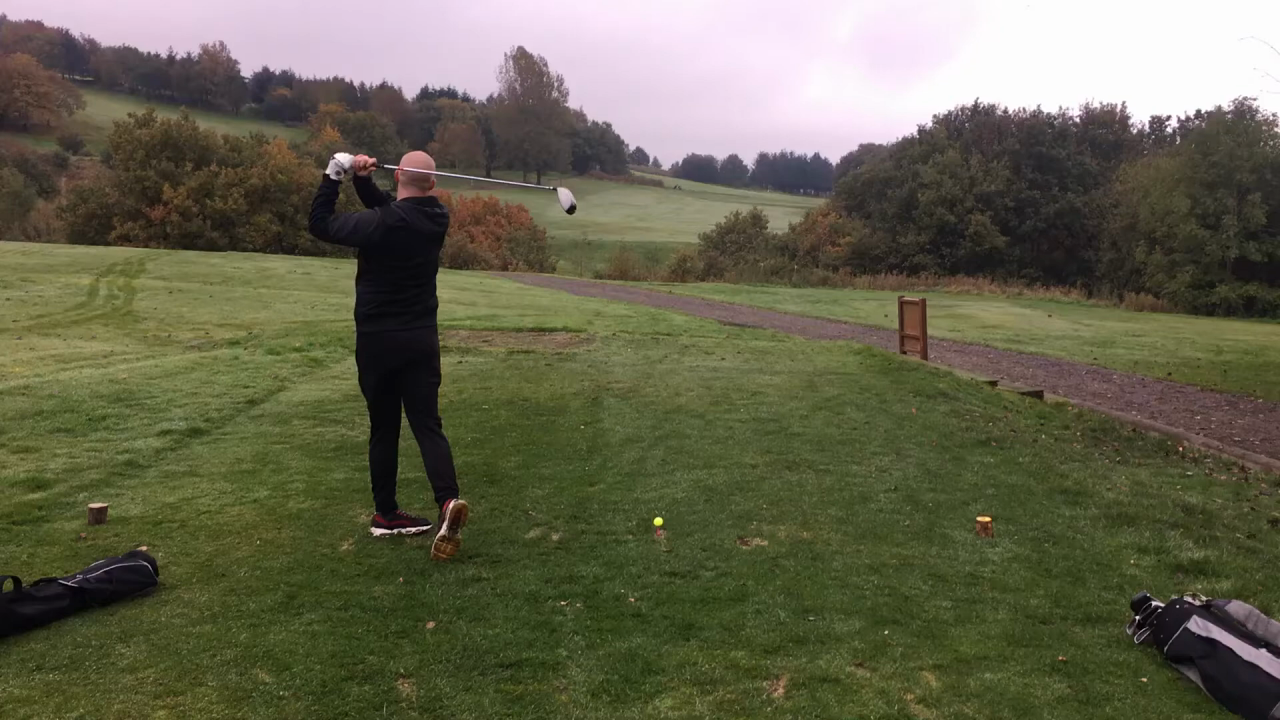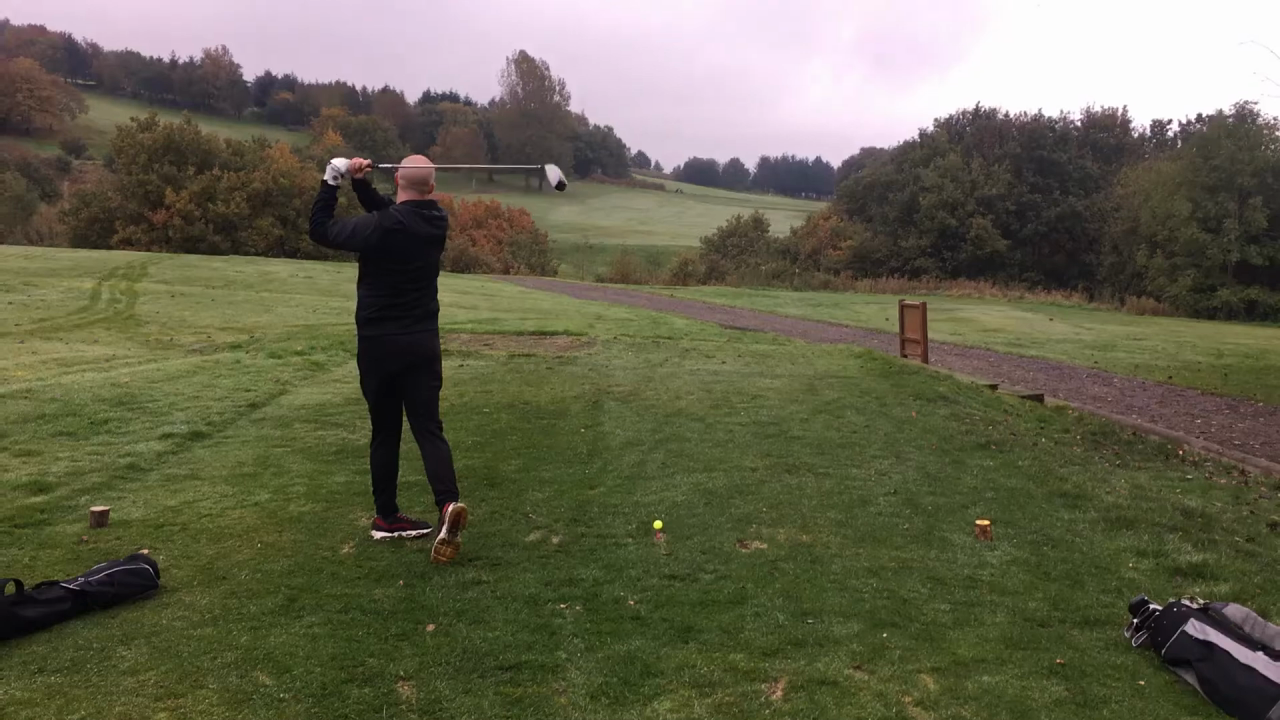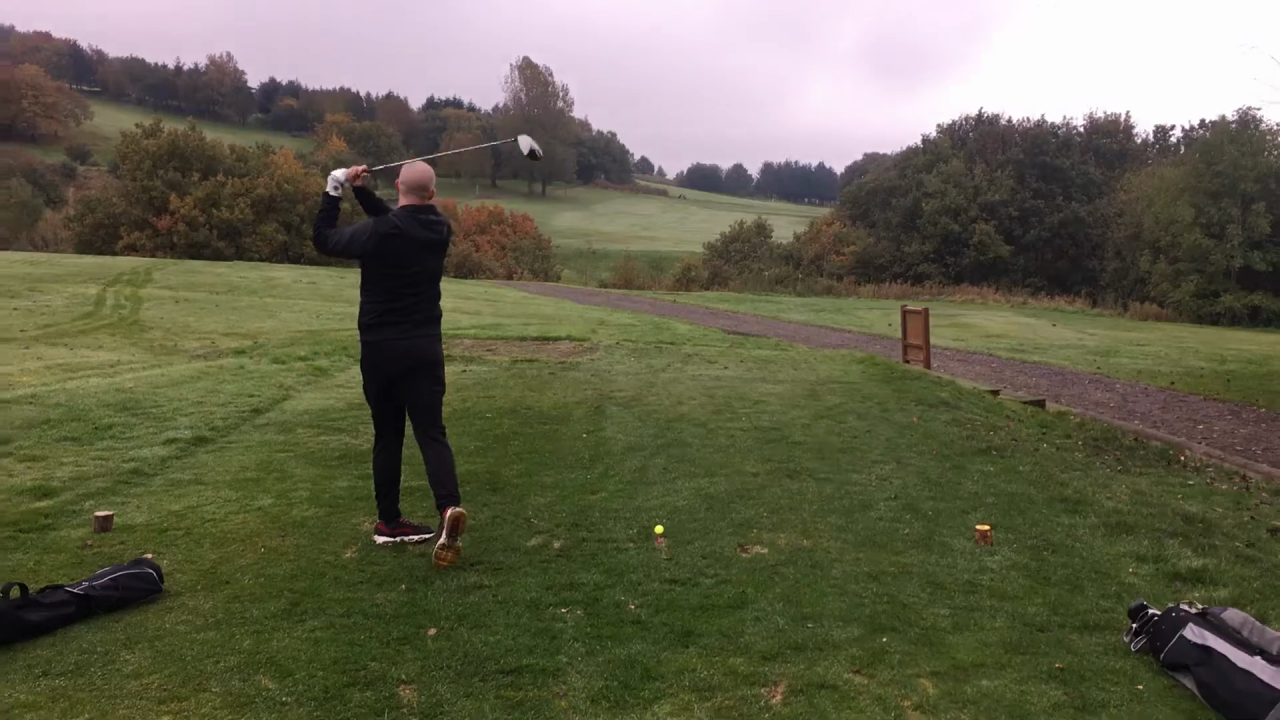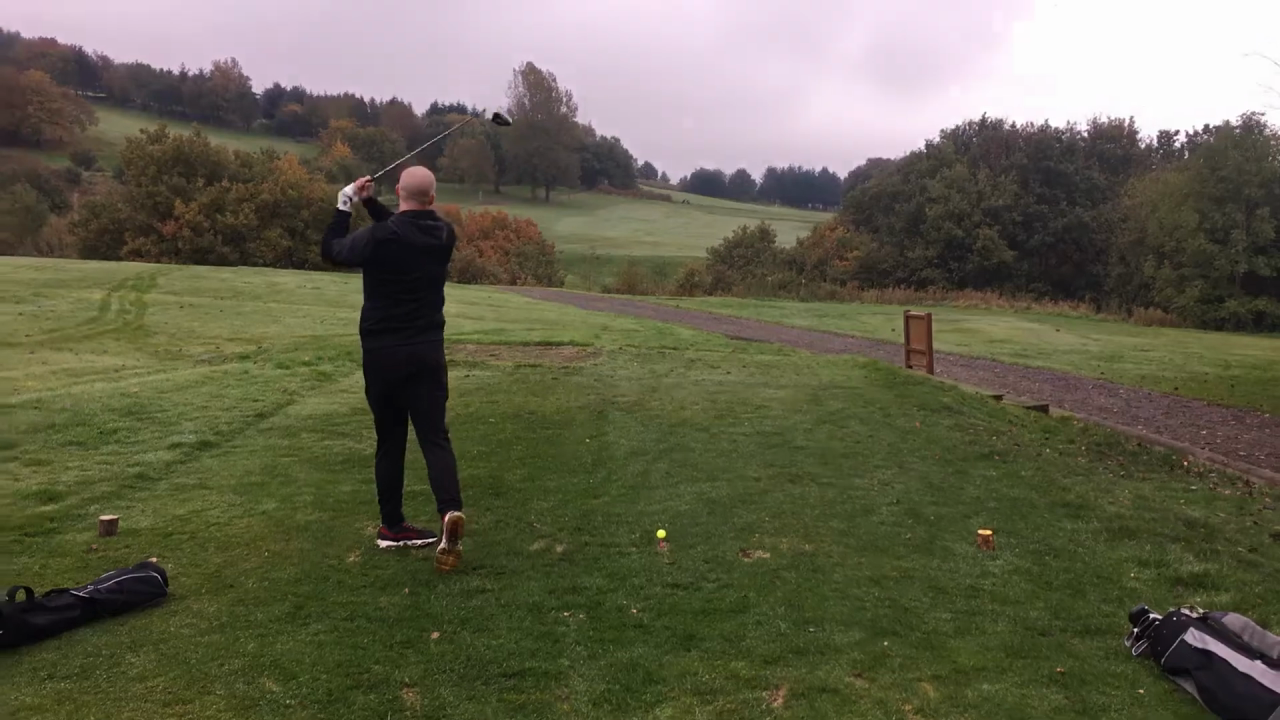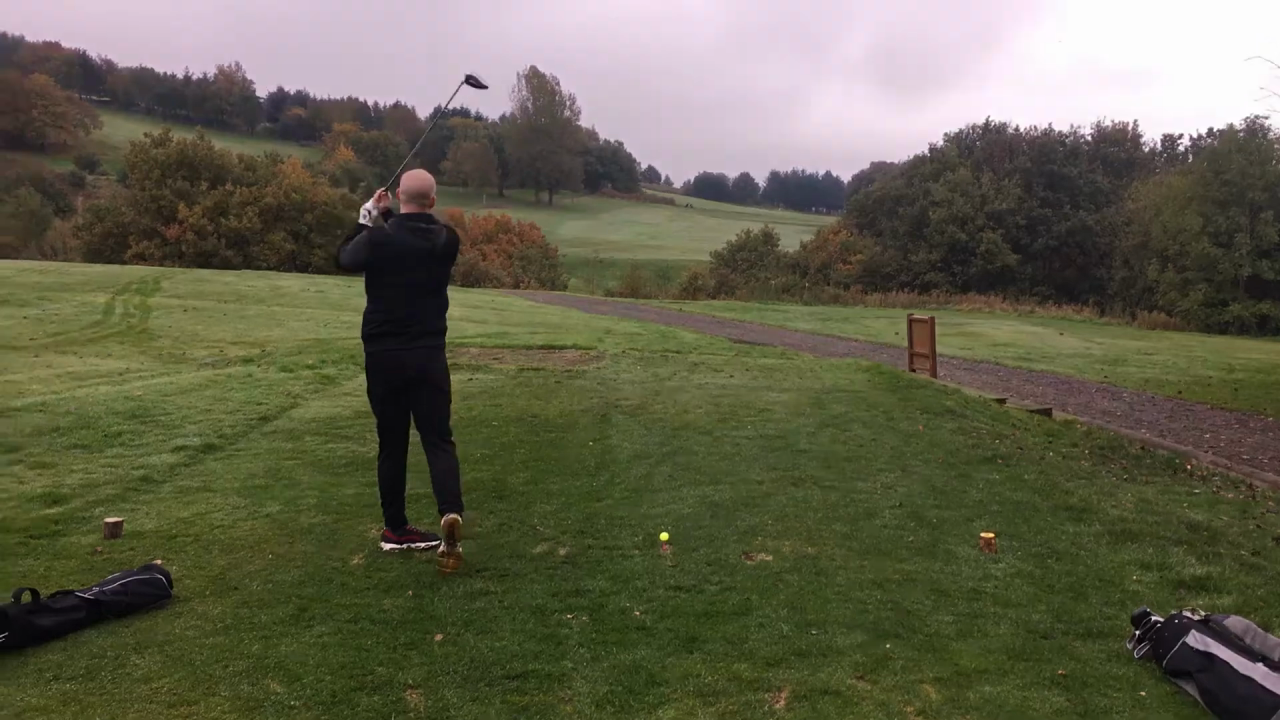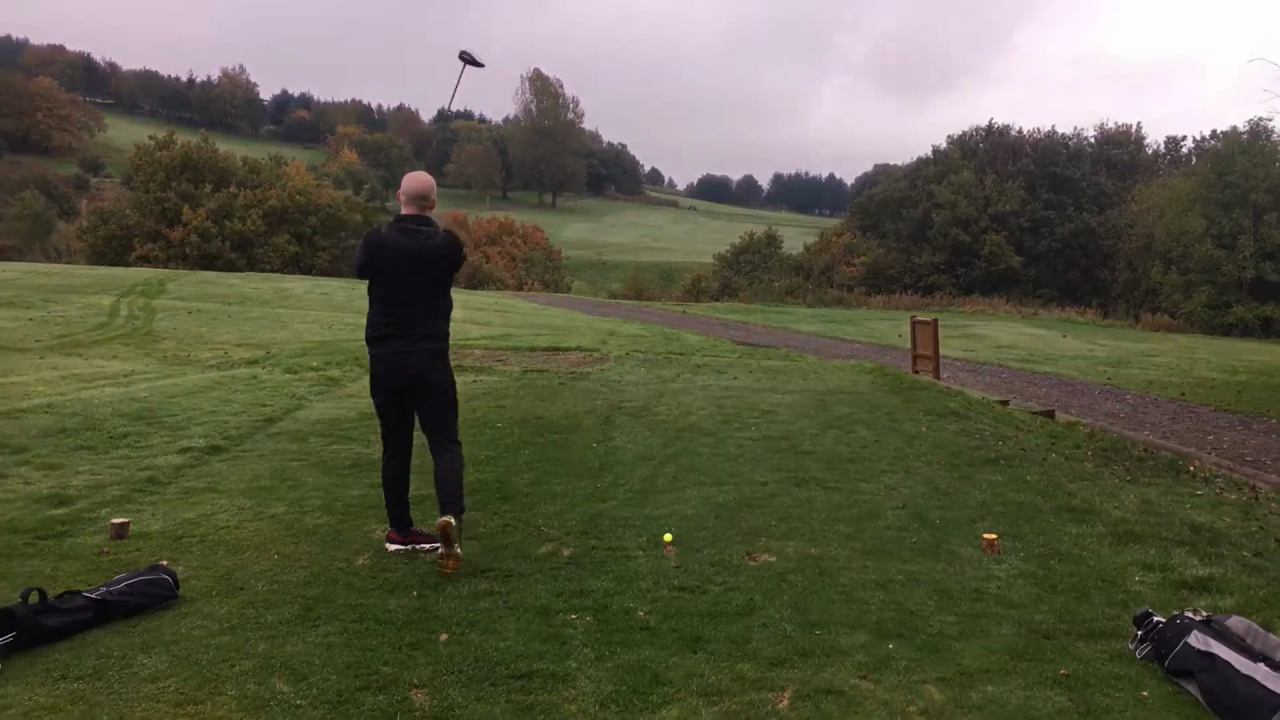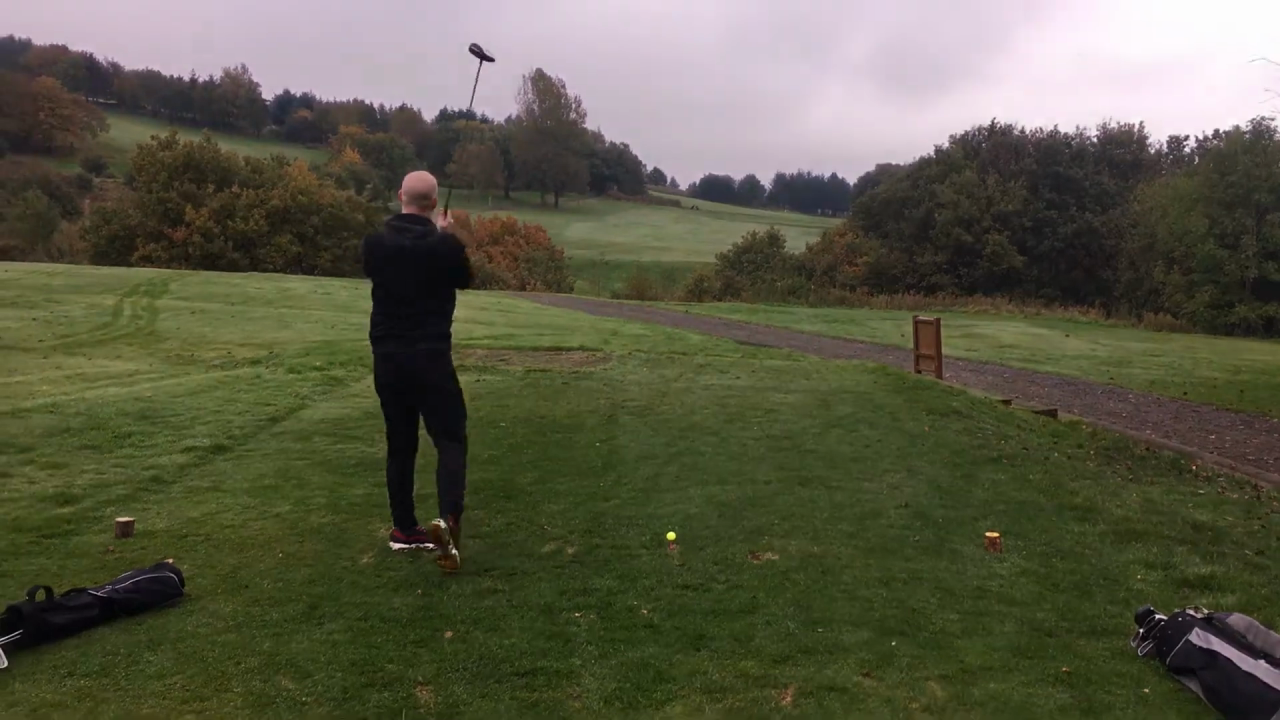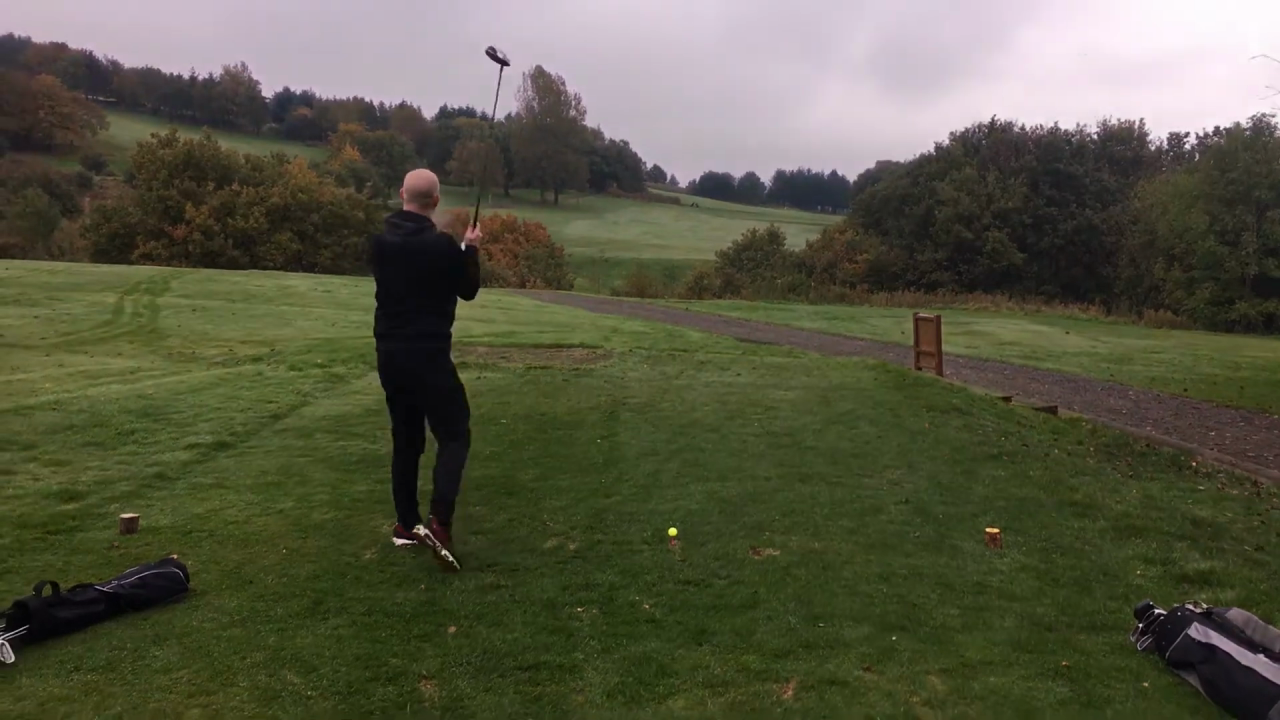
dt=0.1s
person 1, frame 1
left shoulder: (382, 224)
right shoulder: (436, 220)
left elbow: (320, 225)
left wrist: (335, 172)
right wrist: (360, 178)
left hip: (377, 339)
right hip: (421, 338)
left knee: (383, 427)
right knee: (427, 424)
left ankle: (386, 513)
right ankle: (448, 500)
person 1, frame 2
left shoulder: (380, 228)
right shoulder: (436, 223)
left elbow: (320, 230)
left wrist: (333, 177)
right wrist: (359, 181)
left hip: (379, 343)
right hip: (422, 341)
left knee: (384, 430)
right knee: (428, 427)
left ankle: (386, 516)
right ankle: (448, 502)
person 1, frame 3
left shoulder: (378, 232)
right shoulder: (441, 229)
left elbow: (324, 241)
left wrist: (335, 188)
right wrist: (362, 192)
left hip: (381, 347)
right hip: (425, 346)
left knee: (387, 435)
right knee: (431, 432)
left ankle: (389, 521)
right ankle: (449, 506)
person 1, frame 4
left shoulder: (378, 238)
right shoulder: (444, 236)
left elbow: (331, 251)
left wrist: (346, 202)
right wrist: (371, 202)
left hip: (382, 353)
right hip: (427, 352)
left knee: (390, 440)
right knee: (435, 437)
left ankle: (392, 525)
right ankle: (450, 510)
person 1, frame 5
left shoulder: (378, 240)
right shoulder: (446, 239)
left elbow: (343, 260)
left wrist: (368, 216)
right wrist: (385, 219)
left hip: (382, 356)
right hip: (426, 356)
left knee: (391, 444)
right knee: (438, 440)
left ankle: (395, 528)
right ankle: (451, 513)
person 1, frame 6
left shoulder: (378, 242)
right shoulder: (446, 243)
right wrist: (427, 227)
left hip: (385, 359)
right hip: (429, 358)
left knee: (395, 446)
right knee: (445, 441)
left ankle: (400, 529)
right ankle: (450, 515)
person 1, frame 7
left shoulder: (375, 244)
right shoulder: (443, 245)
right elbow: (463, 279)
left hip: (387, 357)
right hip: (428, 357)
left knee: (400, 444)
right knee: (451, 437)
left ankle: (404, 527)
right ankle: (447, 517)
person 1, frame 8
left shoulder: (380, 242)
right shoulder: (442, 244)
right elbow: (468, 290)
right wrist: (470, 250)
left hip: (390, 355)
right hip: (428, 355)
left knee: (406, 441)
right knee: (453, 435)
left ankle: (407, 523)
right ankle: (438, 520)
